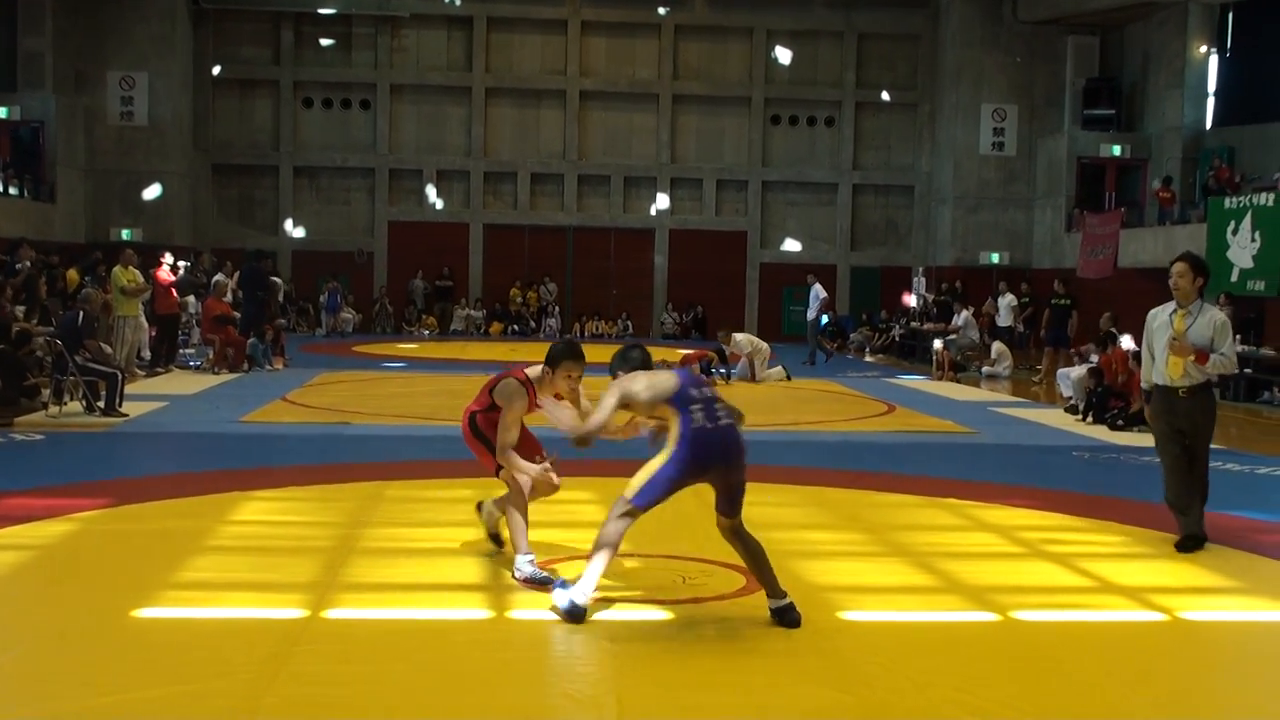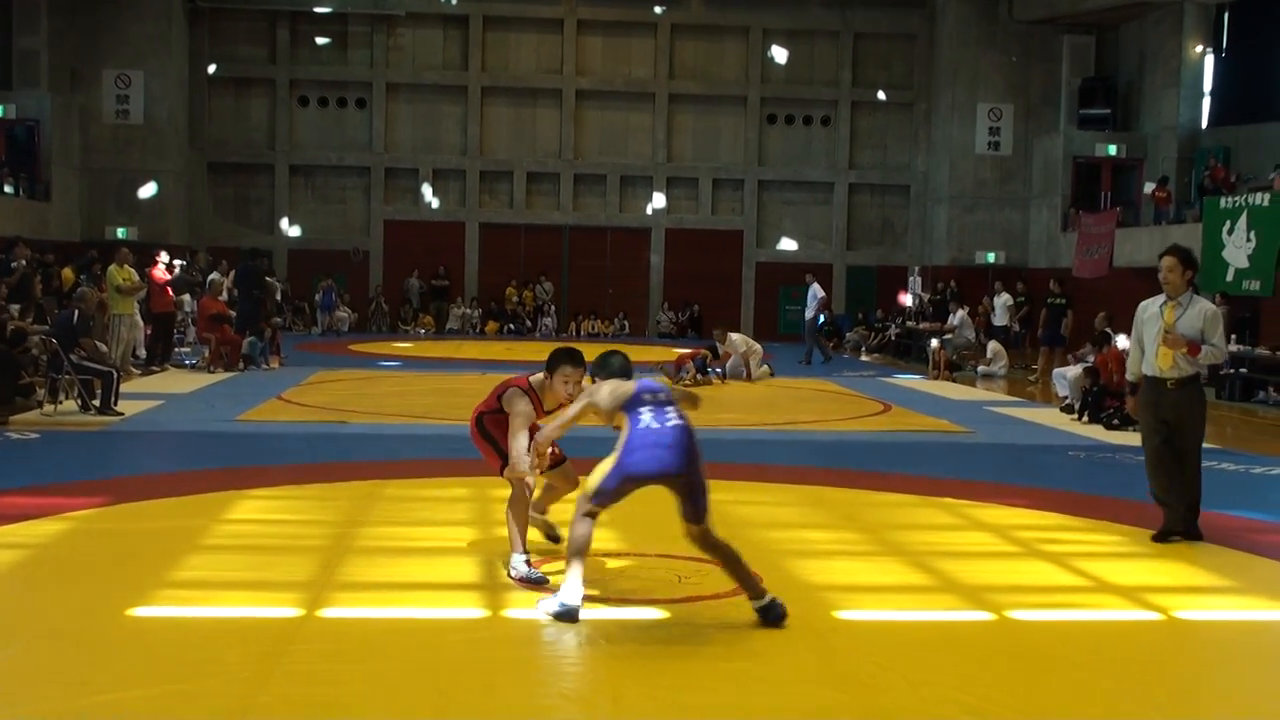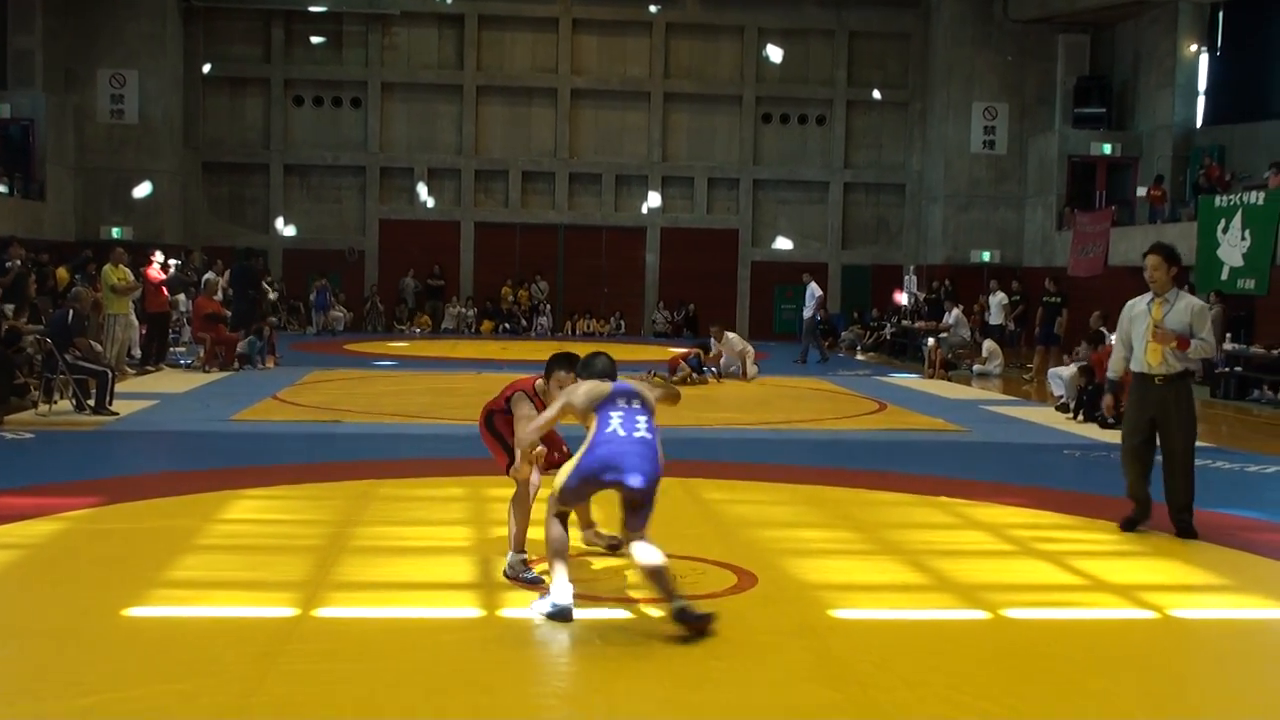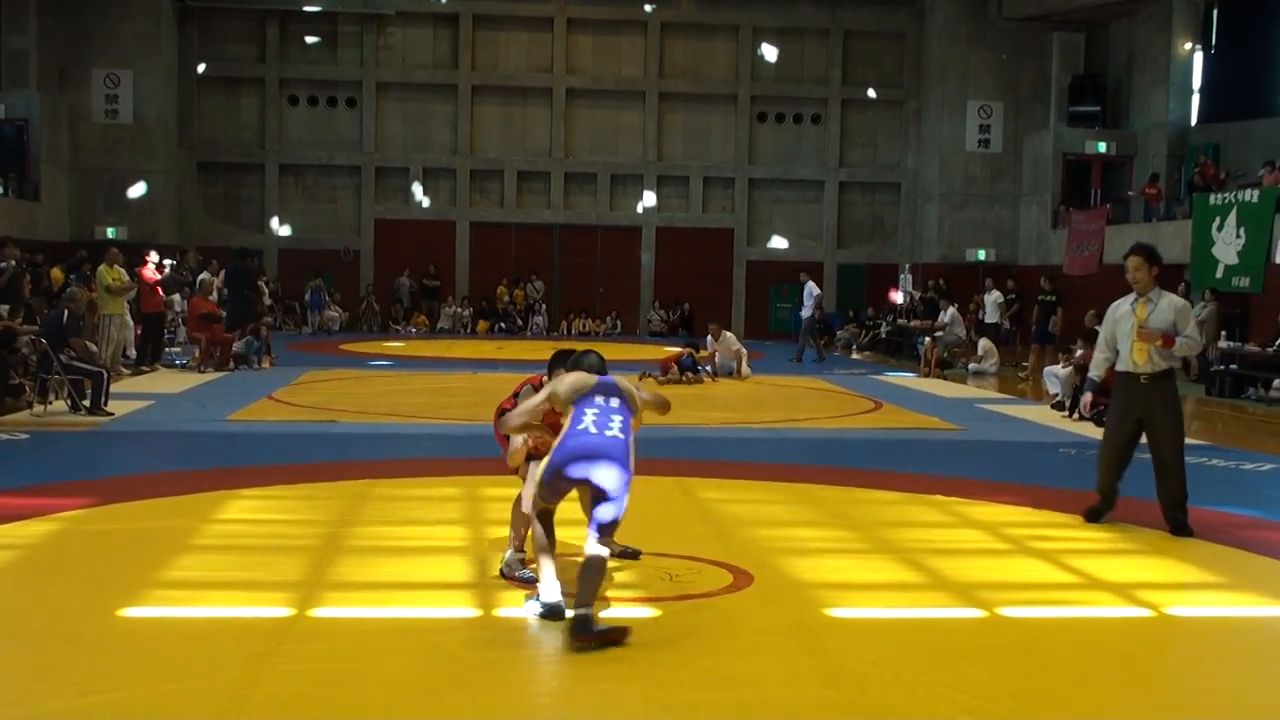
dt=0.1s
person 1, frame 1
left shoulder: (1216, 320)
right shoulder: (1156, 316)
left elbow: (1229, 363)
left wrist: (1195, 354)
right wrist: (1147, 398)
left hip: (1199, 398)
right hip: (1165, 398)
left knee: (1197, 465)
right knee: (1173, 465)
left ankle: (1193, 523)
right ankle: (1191, 528)
person 1, frame 2
left shoulder: (1206, 312)
right shoulder: (1146, 309)
left elbow: (1220, 353)
right elbow: (1136, 351)
left wrist: (1187, 346)
right wrist: (1131, 389)
left hip: (1187, 390)
right hip: (1153, 389)
left knee: (1188, 457)
right knee: (1156, 454)
left ankle: (1187, 520)
right ankle: (1171, 517)
person 1, frame 3
left shoulder: (1193, 307)
right shoulder: (1133, 307)
left elbow: (1209, 347)
right elbow: (1121, 349)
left wrist: (1176, 341)
right wrist: (1111, 388)
left hip: (1176, 387)
right hip: (1141, 386)
left knee: (1179, 455)
right knee: (1134, 450)
left ankle: (1182, 519)
right ankle: (1140, 507)
person 1, frame 4
left shoulder: (1177, 306)
right shoulder: (1117, 309)
left elbow: (1194, 344)
right elbow: (1104, 350)
left wrist: (1162, 339)
right wrist: (1091, 386)
left hip: (1161, 385)
right hip: (1126, 385)
left knee: (1169, 454)
right knee: (1113, 448)
left ankle: (1177, 517)
right ankle: (1105, 500)
person 2, frame 1
left shoulder: (624, 386)
right shoulder: (687, 377)
left elbow: (588, 431)
right elbow: (736, 416)
left wrist: (583, 431)
left hip: (693, 448)
right hip: (731, 448)
left knee: (622, 512)
right knee: (731, 527)
left ankle: (578, 597)
right ankle: (781, 604)
person 2, frame 2
left shoulder: (598, 392)
right shoulder: (661, 387)
left elbow: (543, 436)
right elbow: (694, 400)
left hip: (639, 453)
right hip: (684, 456)
left knee: (585, 512)
right knee: (701, 535)
left ankle: (568, 599)
right ankle: (763, 602)
person 2, frame 3
left shoulder: (577, 391)
right shoulder: (641, 388)
left elbow: (527, 437)
right elbow: (672, 395)
left wrist: (526, 455)
left hip: (599, 457)
right hip: (644, 461)
left knee: (556, 511)
right knee: (636, 537)
left ankle: (560, 598)
right ankle: (677, 605)
person 2, frame 4
left shoulder: (566, 382)
right shoulder: (629, 389)
left elbow: (508, 423)
right elbow: (663, 406)
left wrist: (533, 430)
left hip: (569, 456)
right hip: (614, 464)
left knee: (541, 511)
right knee: (597, 543)
left ankle: (549, 596)
right ankle: (583, 617)
person 3, frame 1
left shoulder: (567, 385)
right shoulder: (518, 392)
right elbow: (504, 451)
right wrist: (533, 470)
left hip: (503, 421)
right hip: (481, 422)
left knee: (549, 485)
right knee: (521, 482)
left ankle: (491, 509)
right ankle: (523, 564)
person 3, frame 2
left shoulder: (572, 390)
right shoulder: (523, 403)
right elbow: (518, 463)
right wrist: (532, 467)
left hip: (518, 423)
right hip: (489, 424)
left knee: (568, 480)
right knee: (523, 483)
left ankle: (536, 512)
right ankle: (518, 562)
person 3, frame 3
right shoulder: (526, 404)
right elbow: (521, 470)
right hip: (498, 422)
right knee: (530, 482)
left ankle: (588, 532)
right ankle: (515, 561)
person 3, frame 4
right shoulder: (531, 396)
right elbow: (511, 461)
right wrist: (522, 447)
left hip: (552, 425)
right knee: (534, 480)
left ankle: (606, 542)
right ankle: (513, 559)
